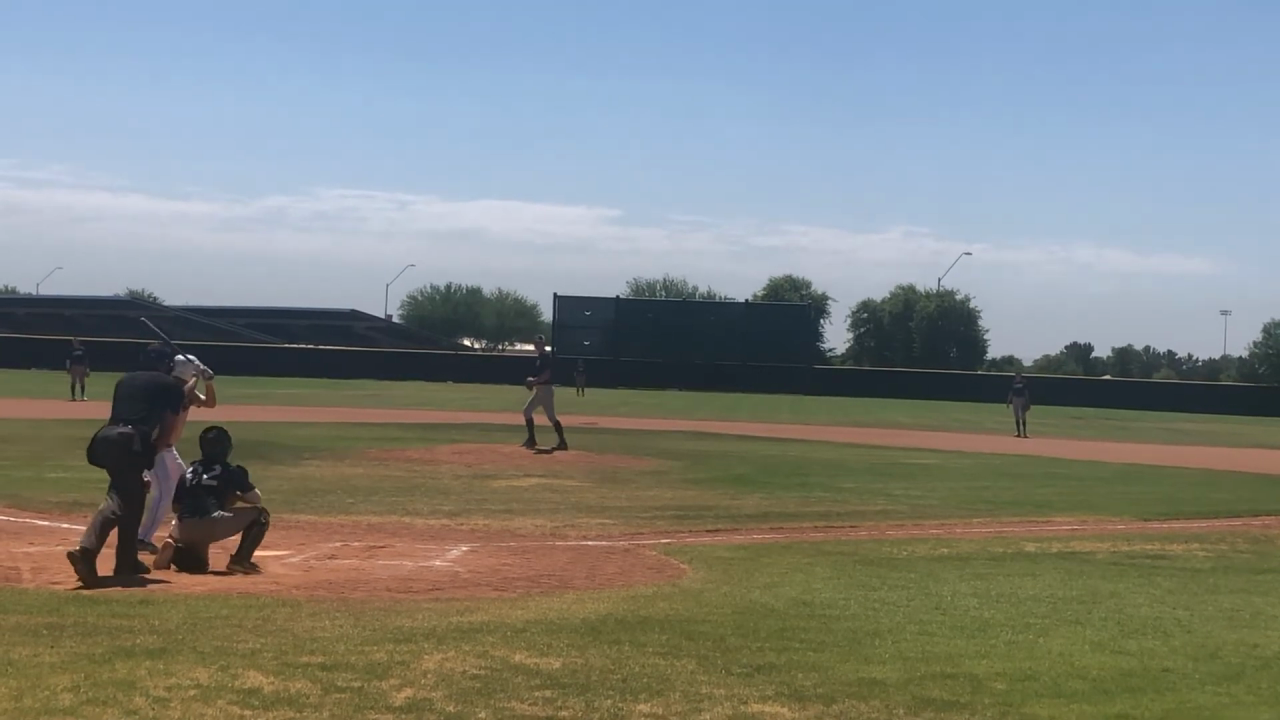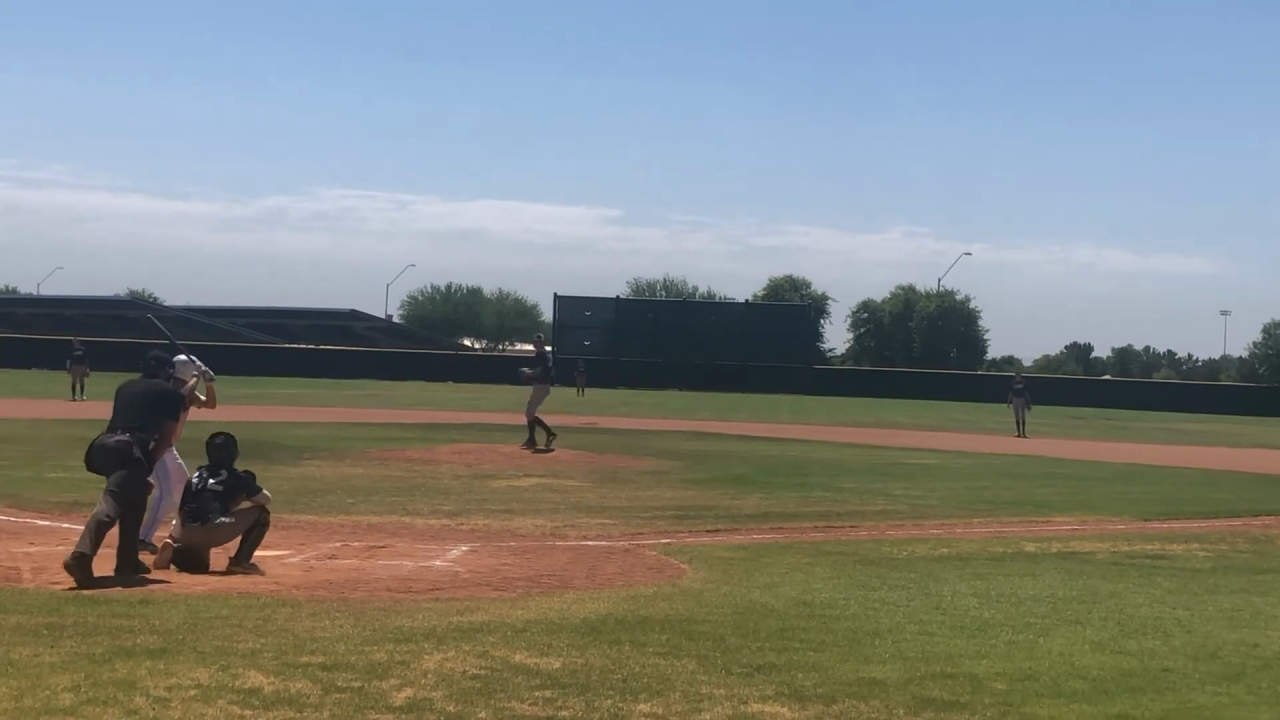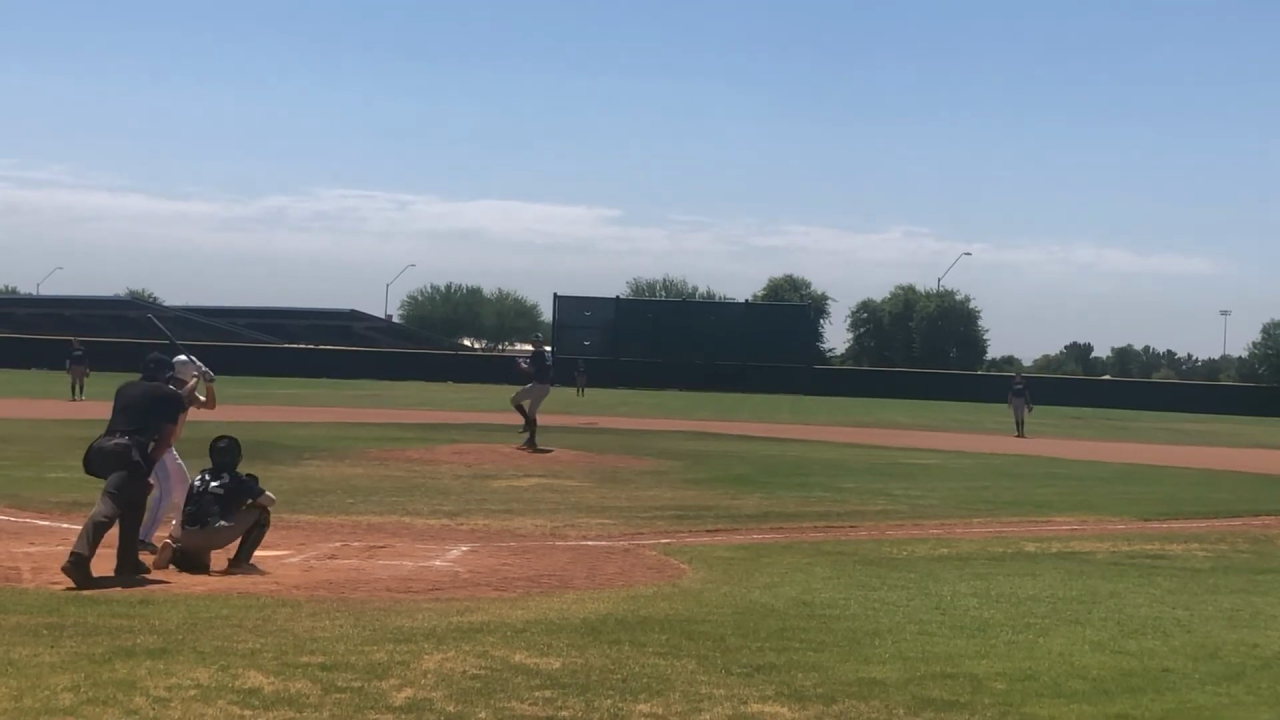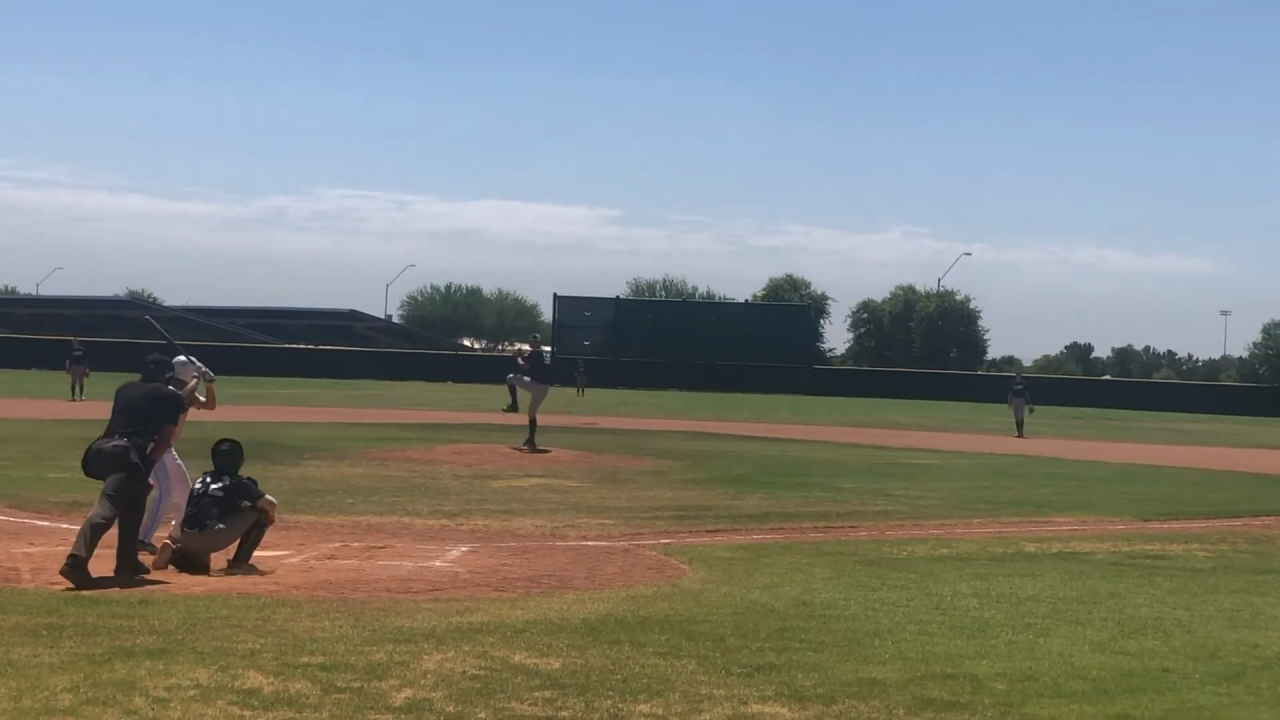
dt=0.1s
person 1, frame 1
left shoulder: (125, 379)
right shoulder: (170, 385)
right elbow: (167, 428)
right wrist: (150, 450)
left hip: (104, 438)
right hip: (130, 442)
left knee: (132, 494)
right knee: (119, 500)
left ankle: (127, 561)
right ankle: (85, 550)
person 1, frame 2
left shoulder: (126, 386)
right shoulder: (170, 392)
right elbow: (166, 438)
right wrist: (149, 462)
left hip: (102, 446)
right hip: (127, 449)
left knee: (136, 495)
right knee: (111, 504)
left ankle: (127, 562)
right ankle: (80, 558)
person 1, frame 3
left shoulder: (125, 388)
right shoulder: (170, 395)
right elbow: (165, 440)
right wrist: (148, 464)
left hip: (101, 448)
right hip: (125, 452)
left knee: (135, 495)
right knee: (109, 504)
left ankle: (128, 562)
right ankle: (77, 559)
person 1, frame 4
left shoulder: (125, 389)
right shoulder: (170, 396)
right elbow: (165, 441)
right wrist: (146, 465)
left hip: (100, 450)
right hip: (124, 453)
left knee: (135, 495)
right knee: (107, 507)
left ankle: (127, 562)
right ankle: (75, 562)
person 2, frame 1
left shoulder: (187, 392)
left elbow: (211, 403)
left wrist: (209, 382)
right wrist: (195, 379)
left hip: (168, 449)
right knee: (164, 494)
right ankle: (142, 539)
person 2, frame 2
left shoulder: (186, 392)
left elbow: (211, 404)
left wrist: (209, 384)
right wrist: (196, 379)
left hip: (168, 449)
left knee: (185, 491)
right knee: (165, 493)
right ankle: (143, 539)
person 2, frame 3
left shoulder: (185, 392)
left elbow: (210, 405)
left wrist: (209, 384)
right wrist: (196, 380)
left hip: (168, 449)
left knee: (185, 492)
right knee: (165, 493)
right ankle: (142, 539)
person 2, frame 4
left shoulder: (185, 392)
left elbow: (210, 405)
left wrist: (209, 385)
right wrist: (196, 380)
left hip: (167, 449)
left knee: (184, 492)
right knee: (165, 493)
left ankle: (177, 535)
right ankle: (142, 539)
